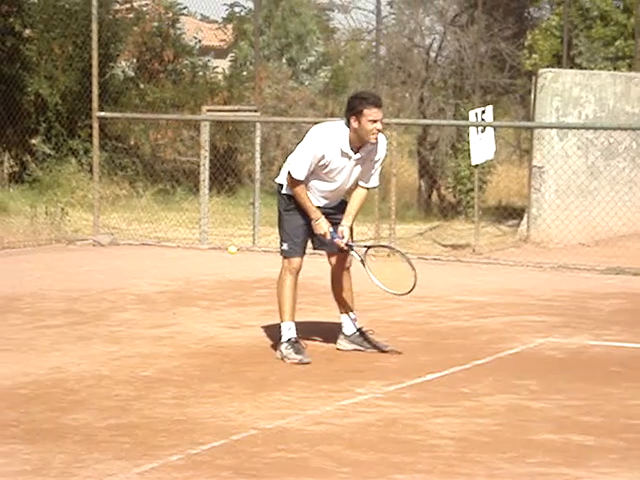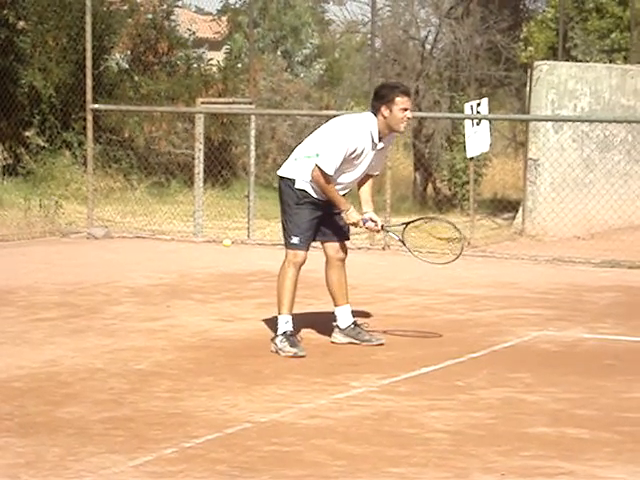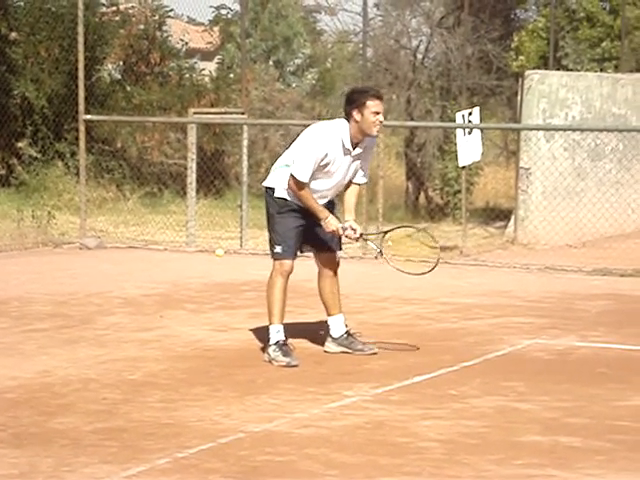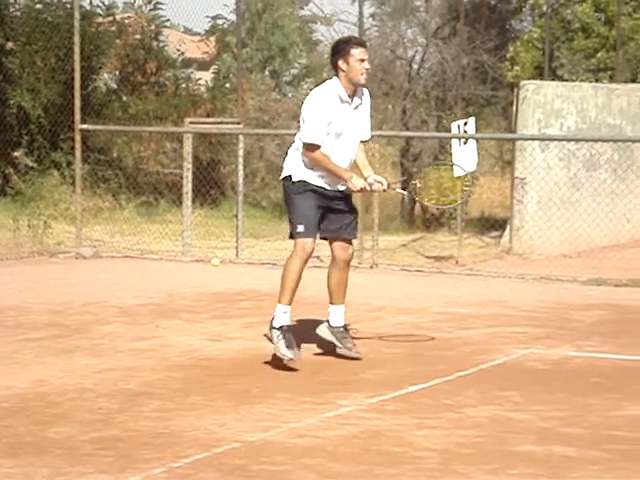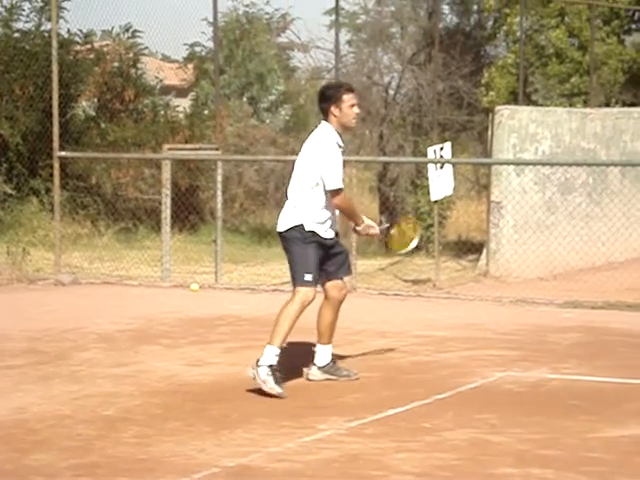
dt=1s
person 1, frame 1
left shoulder: (378, 145)
right shoulder: (322, 138)
left elbow: (363, 186)
right elbow: (294, 181)
left wrist: (346, 223)
right wrist: (316, 217)
left hip: (333, 199)
right hip: (296, 195)
left knee: (342, 262)
right knee: (292, 263)
left ankle: (350, 332)
right ankle: (288, 339)
person 1, frame 2
left shoulder: (386, 137)
right shoulder: (351, 130)
left elbow: (367, 174)
right elbow: (319, 174)
left wrist: (368, 209)
right wrist: (346, 209)
left hip: (329, 191)
right hip: (301, 184)
left knee: (337, 254)
right knee: (296, 256)
left ankle: (344, 325)
right ankle: (284, 332)
person 1, frame 3
left shoulder: (369, 142)
right shoulder: (321, 137)
left elbow: (354, 182)
right elbow: (296, 185)
left wrist: (349, 218)
right wrist: (325, 217)
left hip: (321, 200)
right hip: (285, 196)
left knee: (330, 263)
right knee: (283, 265)
left ankle: (337, 334)
right ankle: (276, 342)
person 1, frame 4
left shoulder: (363, 97)
right shoulder: (320, 99)
right elbow: (310, 151)
left wrist: (368, 173)
right wrist: (349, 177)
left hip: (336, 187)
right hip: (304, 181)
left knee: (343, 253)
right knee: (304, 247)
left ankle: (335, 325)
right ankle: (280, 324)
person 1, frame 5
left shoulder: (329, 139)
right shoulder: (324, 143)
right elbow: (335, 196)
left wrist: (357, 220)
right wrist: (360, 221)
left hip: (321, 229)
right hip: (301, 227)
left knee: (336, 292)
right knee: (304, 294)
left ankle: (322, 362)
right ankle: (266, 364)
